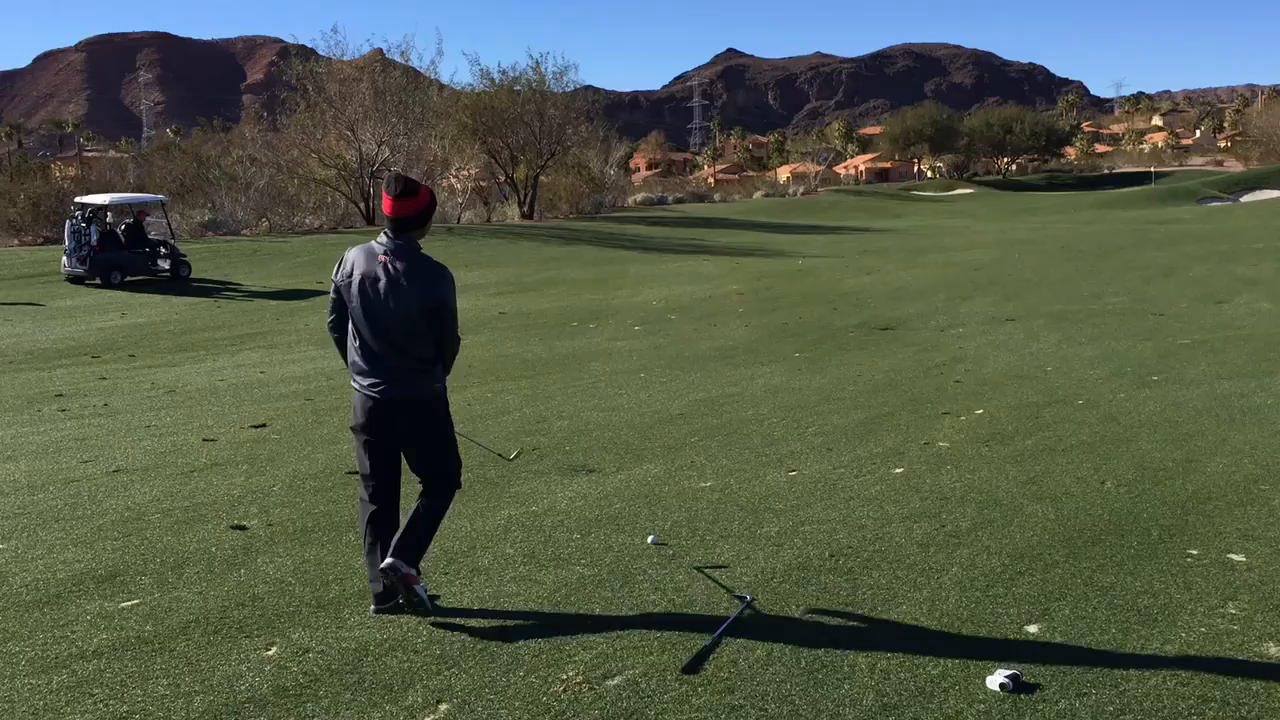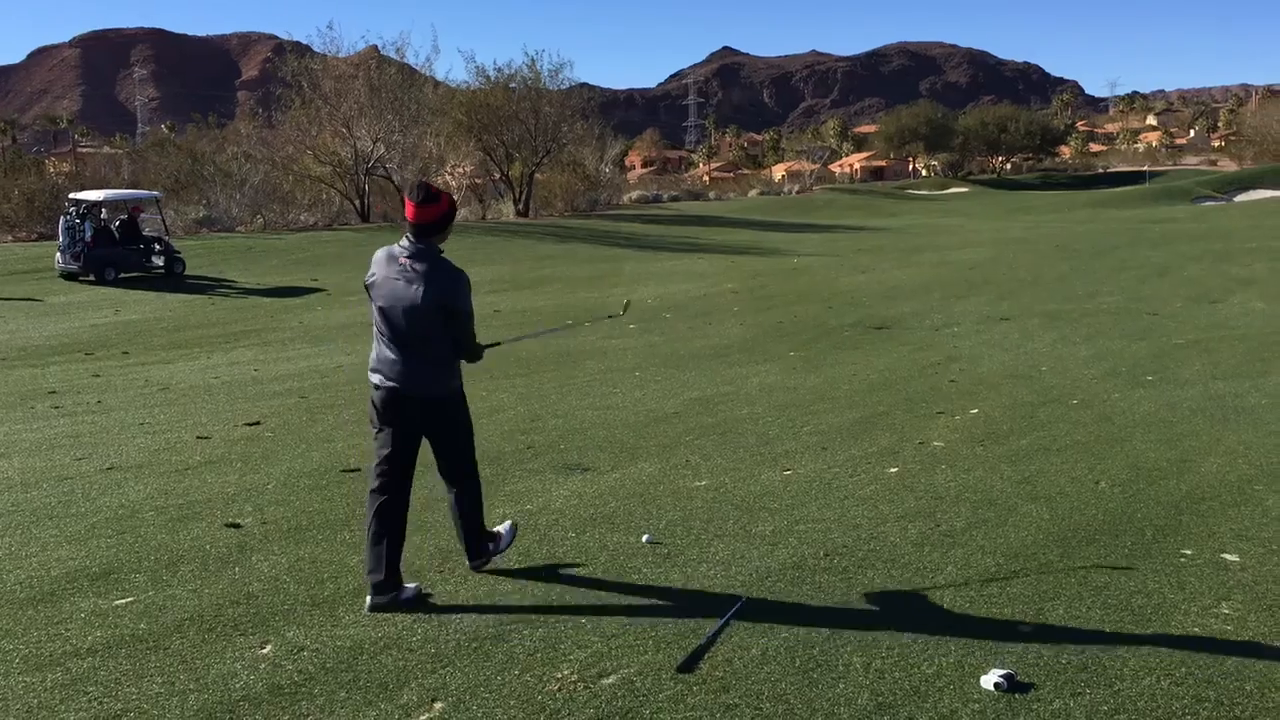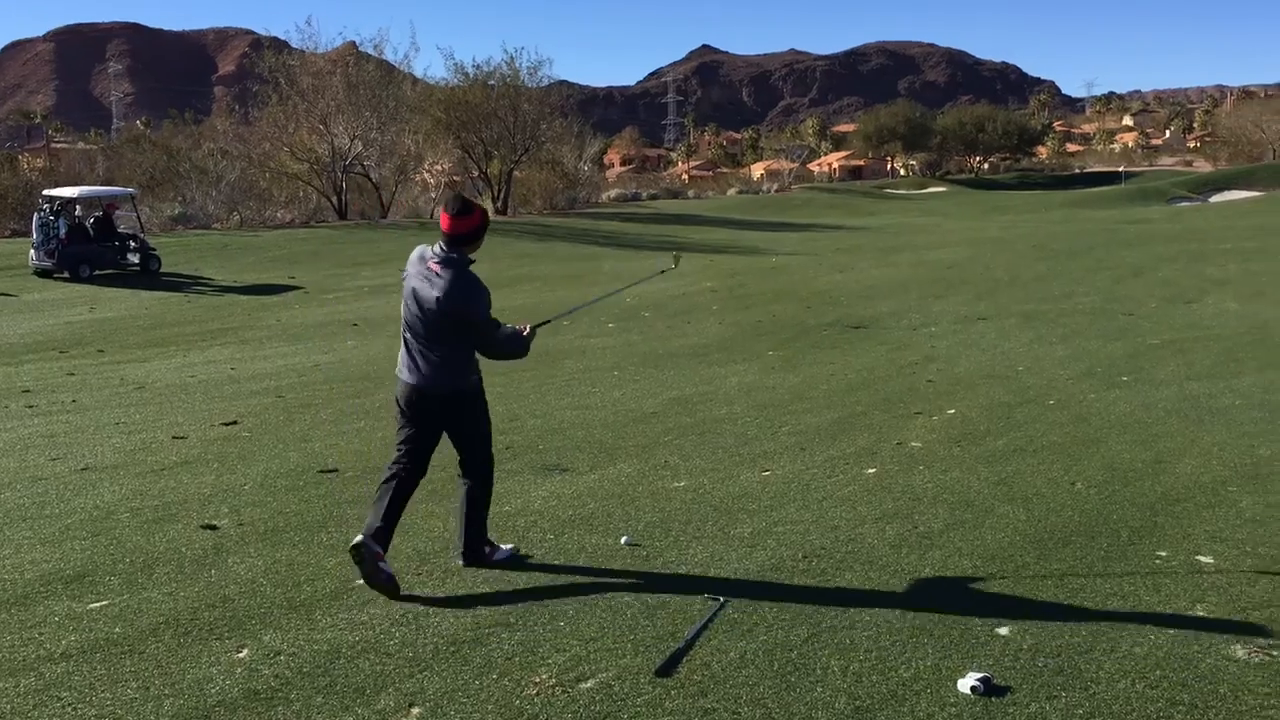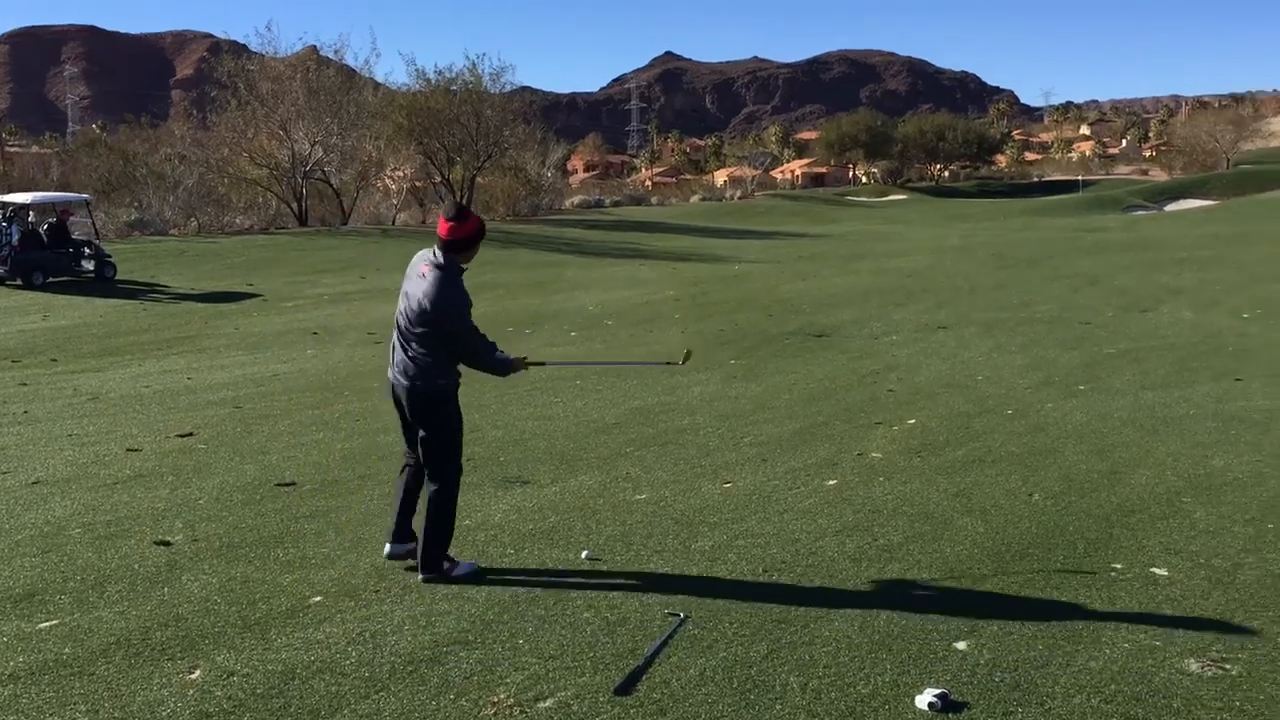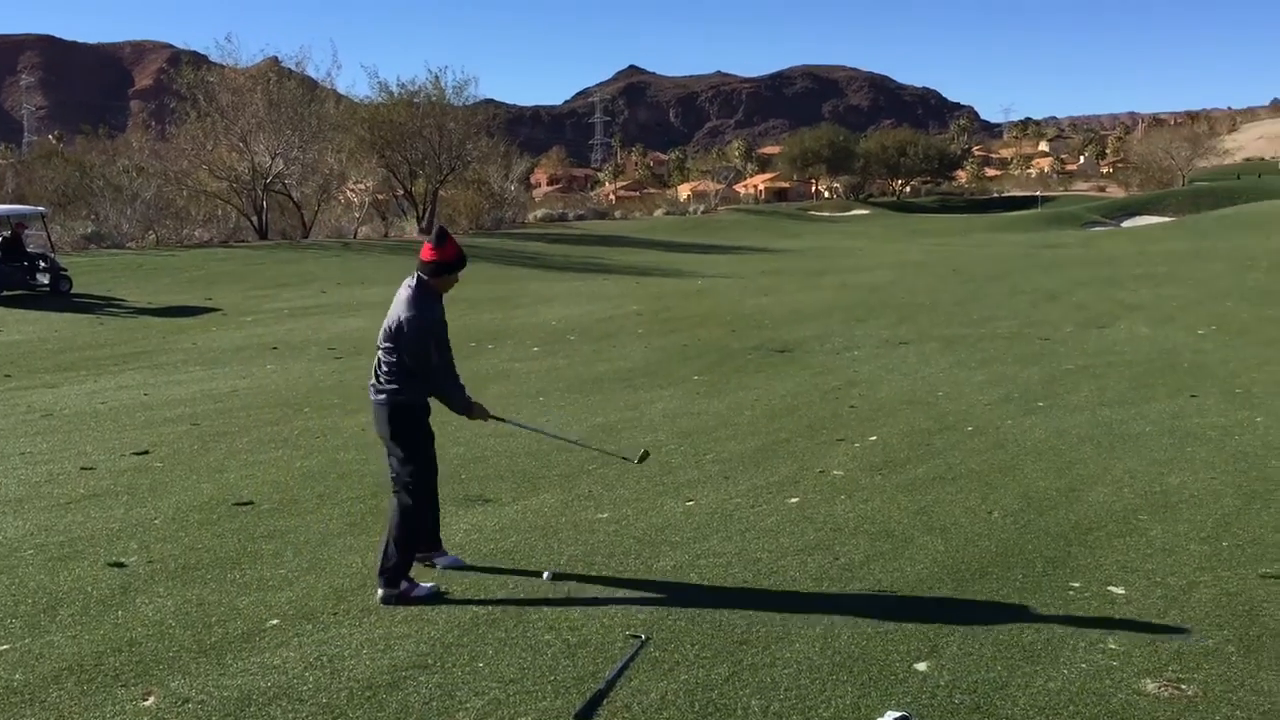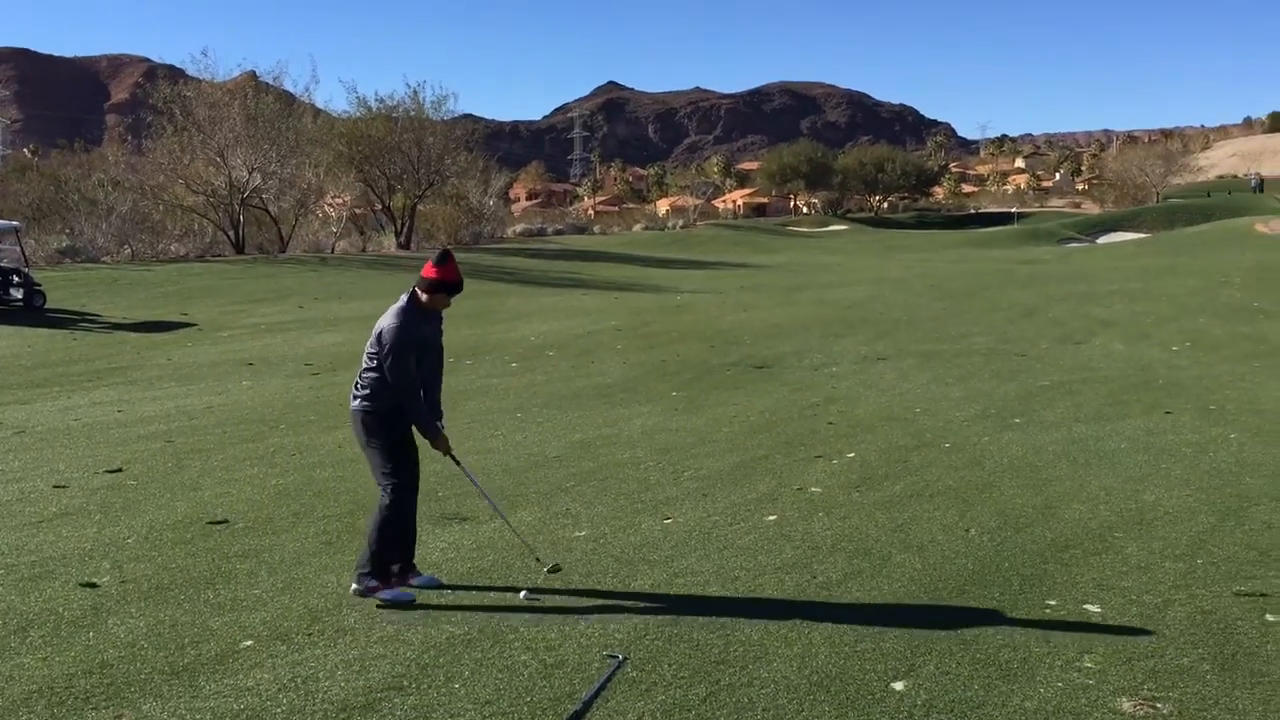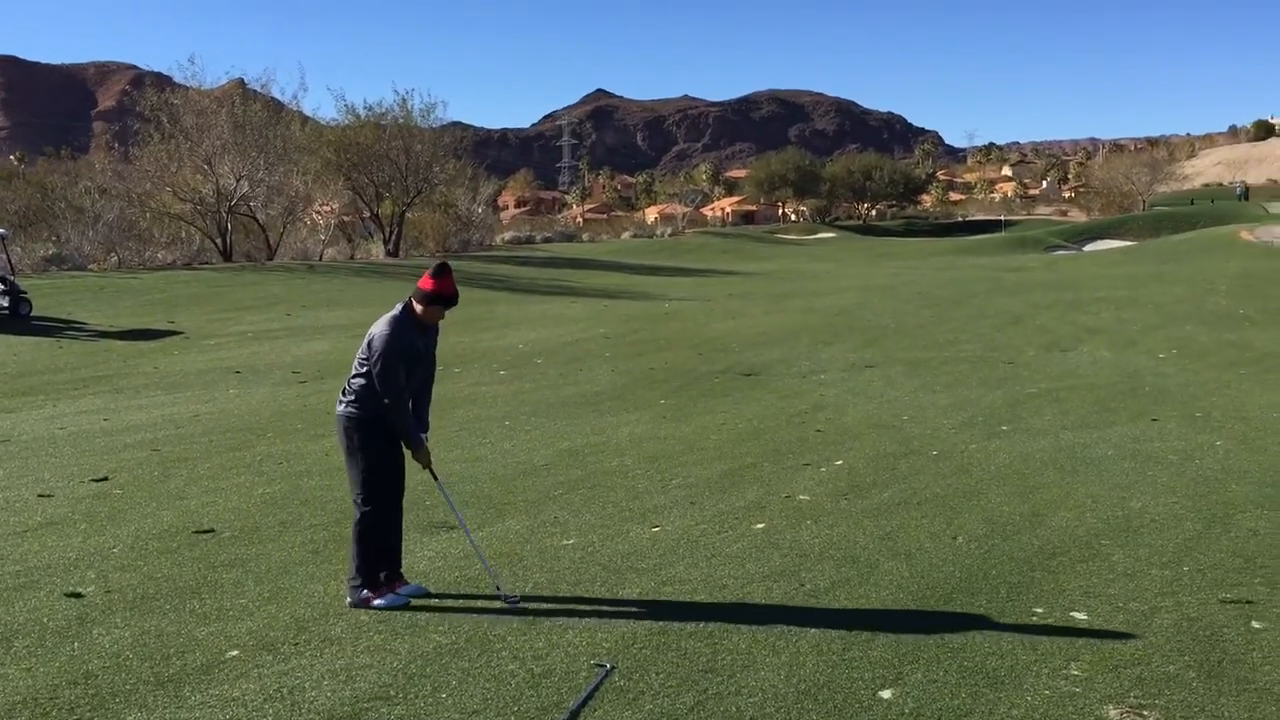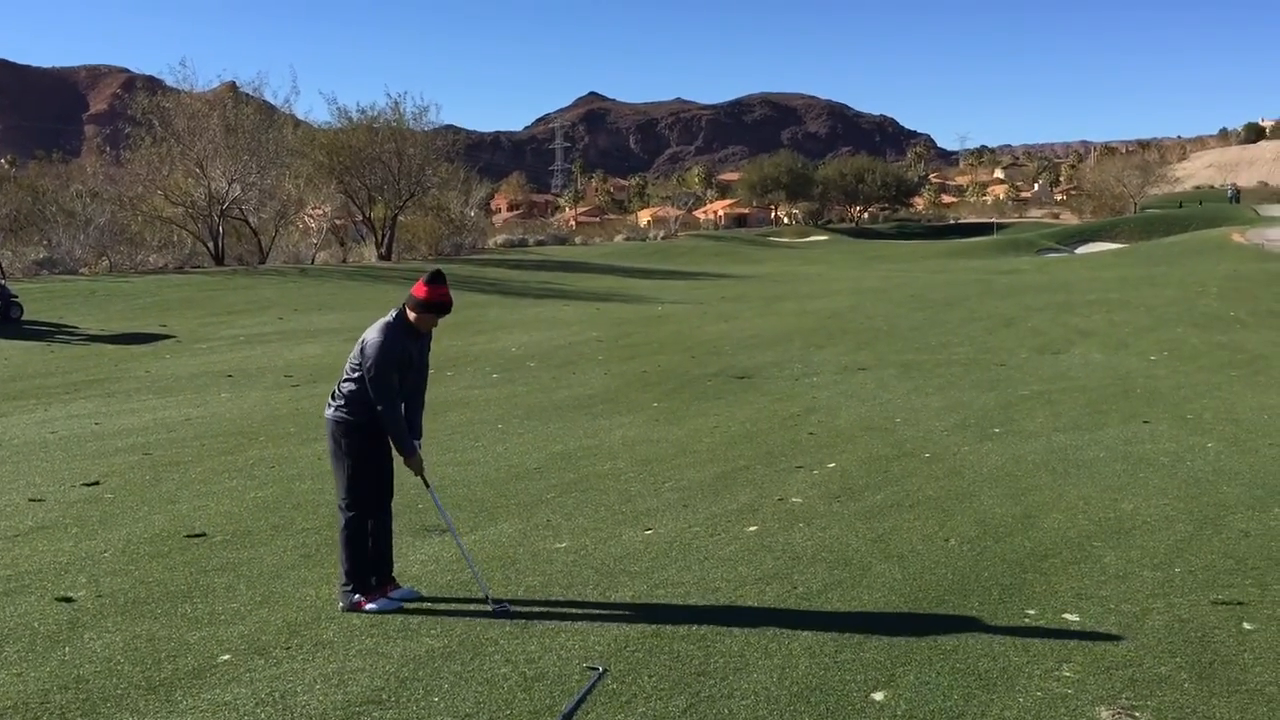
dt=0.3s
person 1, frame 1
left shoulder: (351, 262)
right shoulder: (434, 276)
left elbow: (336, 325)
right elbow: (448, 344)
left hip: (369, 398)
right hip: (421, 399)
left knee: (377, 495)
right knee: (441, 483)
left ankle: (385, 590)
right ankle: (401, 557)
person 1, frame 2
left shoulder: (379, 262)
right shoulder: (451, 278)
right elbow: (465, 343)
right wrist: (473, 351)
left hip: (387, 390)
right hip: (438, 393)
left knee: (387, 485)
right knee: (460, 474)
left ankle: (383, 585)
right ankle: (480, 548)
person 1, frame 3
left shoulder: (417, 258)
right shoulder: (468, 288)
right elbow: (488, 344)
left wrist: (509, 333)
right wrist: (521, 342)
left hip: (413, 384)
right hip: (456, 390)
left knee: (406, 465)
right knee: (476, 467)
left ankle: (373, 539)
right ankle: (476, 548)
person 1, frame 4
left shoulder: (421, 260)
right shoulder: (450, 293)
right elbow: (469, 349)
left wrist: (497, 355)
right wrist: (507, 365)
left hip: (402, 379)
right hip: (432, 389)
left knee: (419, 459)
right knee: (443, 473)
left ankle: (401, 538)
right ankle: (433, 562)
person 1, frame 5
left shoulder: (426, 294)
right shoulder: (413, 314)
left elbow: (440, 356)
right elbow: (430, 374)
left wrist: (461, 397)
right wrist: (464, 405)
left hip: (406, 400)
right hip: (398, 405)
left knee: (425, 475)
right knee: (411, 487)
left ankle: (427, 546)
right ankle: (393, 580)
person 1, frame 6
left shoulder: (430, 315)
right shoulder: (398, 325)
left elbow: (431, 373)
right elbow: (405, 387)
left wrist: (435, 422)
right wrist: (431, 432)
left hip: (395, 411)
right hip: (374, 412)
left knee: (407, 487)
right knee: (395, 490)
left ankle: (401, 567)
right ankle: (368, 575)
person 1, frame 7
left shoulder: (427, 327)
right shoulder: (388, 334)
left elbow: (422, 384)
right elbow: (393, 396)
left wrist: (420, 434)
right wrist: (414, 444)
left hip: (385, 420)
right hip: (360, 419)
left knee: (392, 499)
right knee: (370, 502)
left ankle: (389, 576)
right ankle: (362, 587)
person 1, frame 8
left shoulder: (420, 334)
right shoulder: (381, 340)
left elbow: (415, 390)
right elbow: (386, 403)
left wrist: (414, 440)
right wrist: (407, 451)
left hip: (374, 423)
right hip: (349, 423)
left knee: (380, 503)
right knee: (357, 507)
left ankle: (381, 580)
right ankle: (354, 591)
